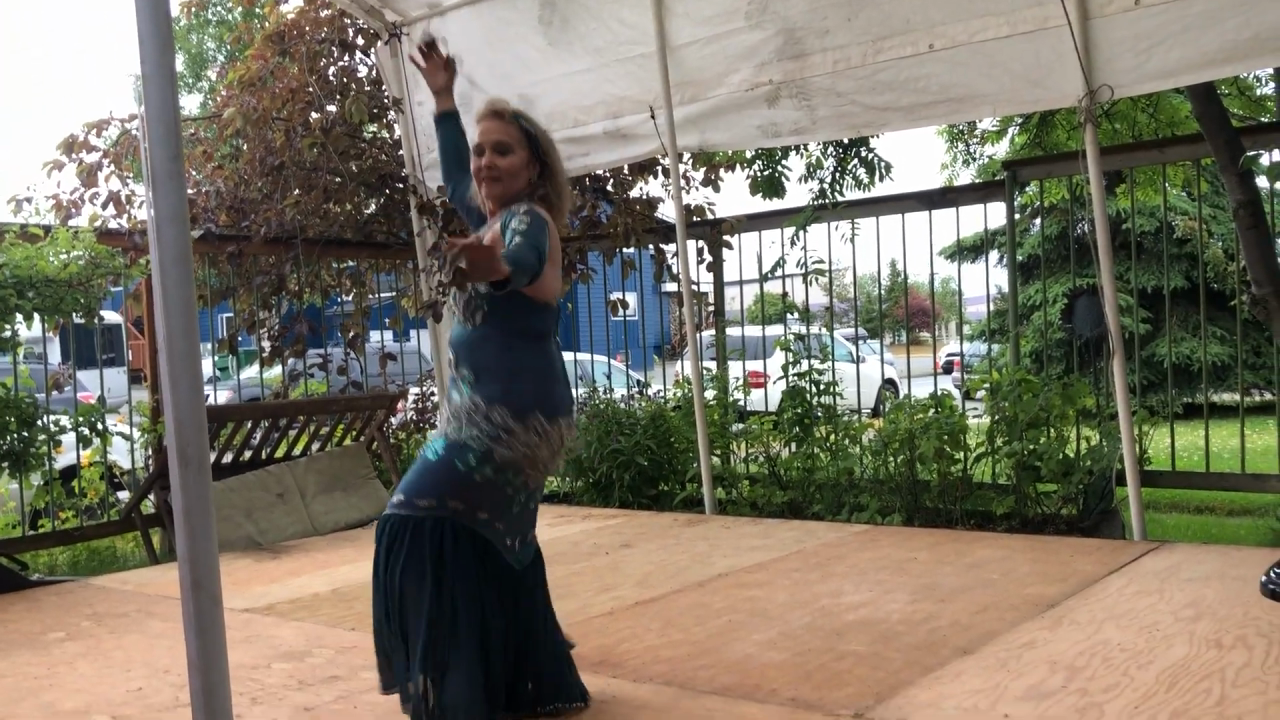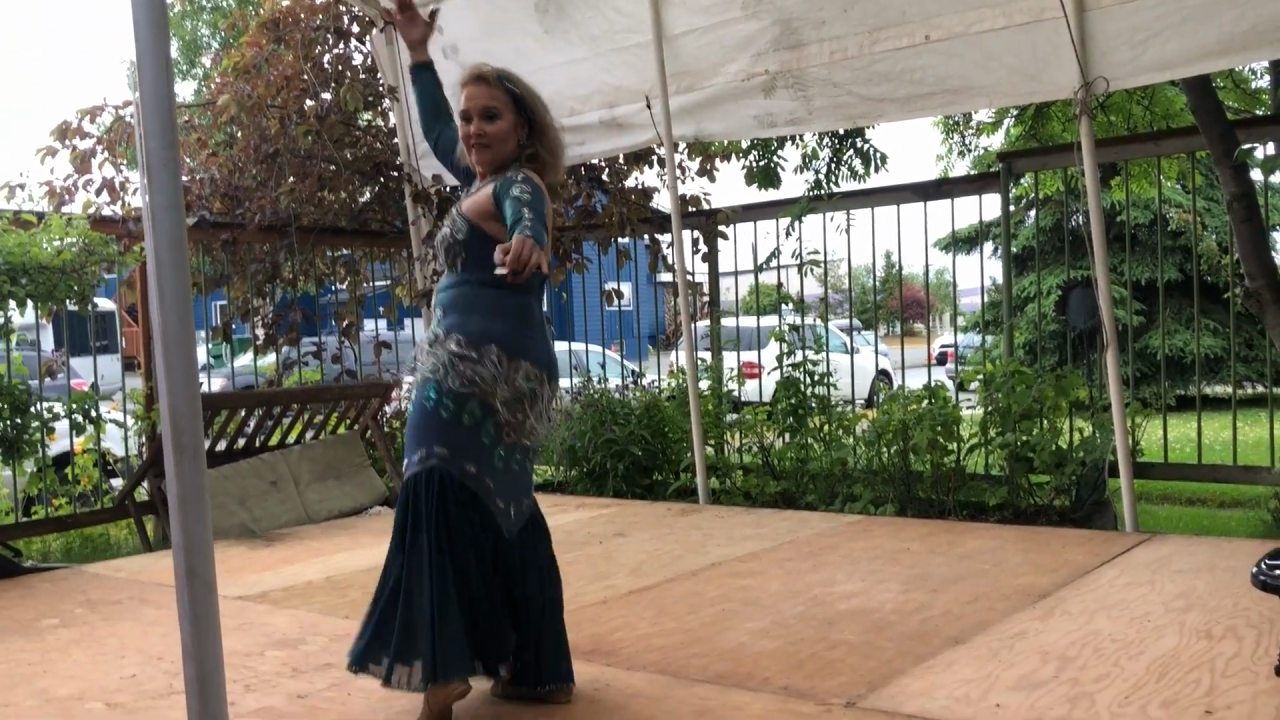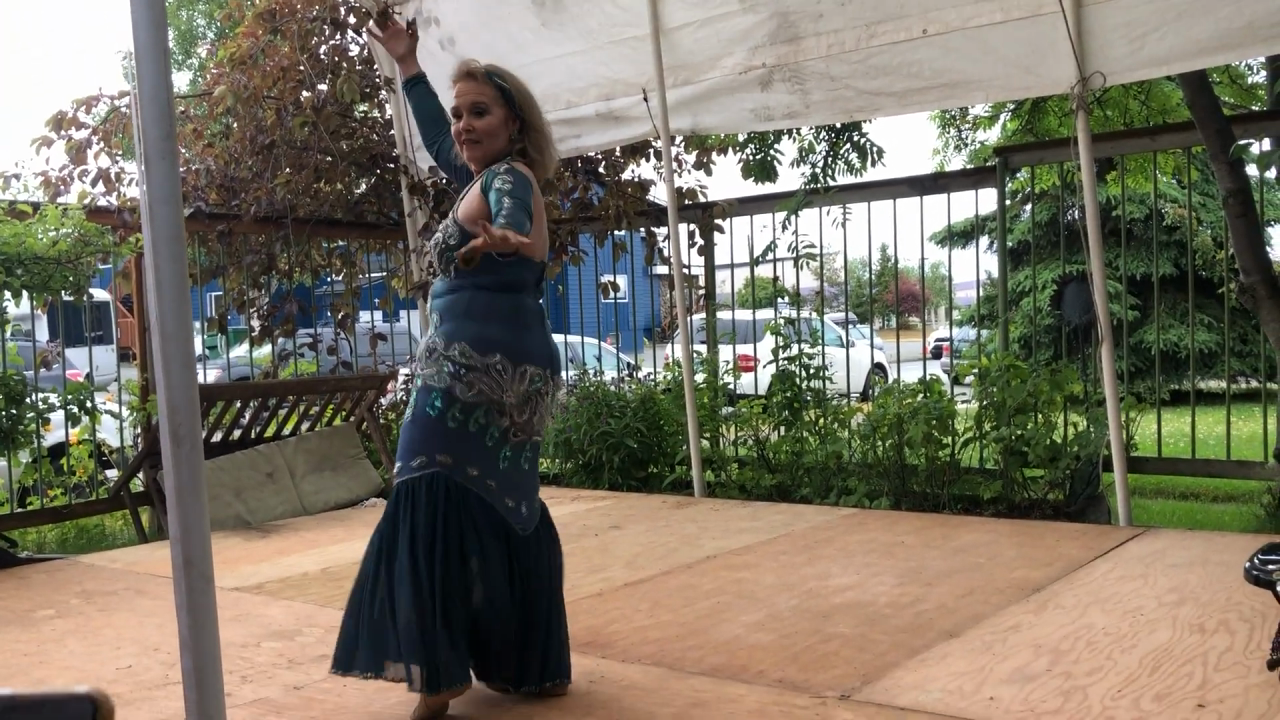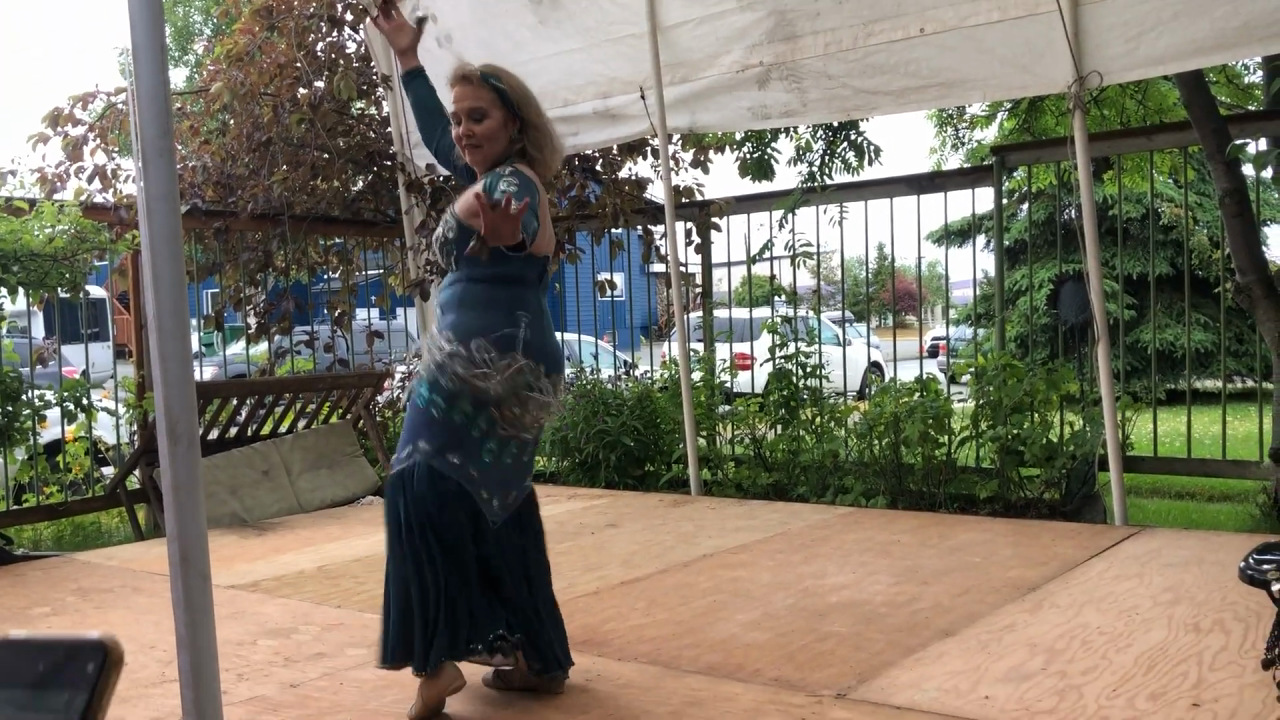
dt=0.2s
person 1, frame 1
left shoulder: (527, 220)
right shoulder: (498, 216)
left elbow: (526, 257)
right elbow: (453, 181)
left wrist: (488, 265)
right wrist: (441, 95)
left hip: (505, 415)
right hip: (522, 413)
left knee: (414, 531)
right knee: (497, 546)
person 1, frame 2
left shoulder: (519, 185)
right shoulder: (486, 182)
left elbow: (532, 229)
right elbow: (438, 134)
left wrist: (523, 251)
left hip: (474, 364)
right hip: (515, 372)
left knee: (438, 507)
right knee: (503, 514)
person 1, frame 3
left shoulder: (509, 180)
right shoulder: (492, 178)
left elbow: (511, 219)
right elbow: (436, 141)
left wrist: (500, 236)
right wrist: (406, 62)
left hip: (474, 370)
right hip: (520, 371)
left knee: (429, 509)
right knee: (505, 513)
right ankle: (534, 662)
person 1, frame 4
left shoulder: (511, 181)
right shoulder: (498, 179)
left elbow: (521, 220)
right elbow: (437, 140)
left wrist: (506, 228)
right wrist: (405, 59)
left hip: (478, 365)
right hip: (524, 371)
left knee: (427, 502)
right knee: (494, 510)
left ankle: (437, 658)
right ankle: (535, 657)
